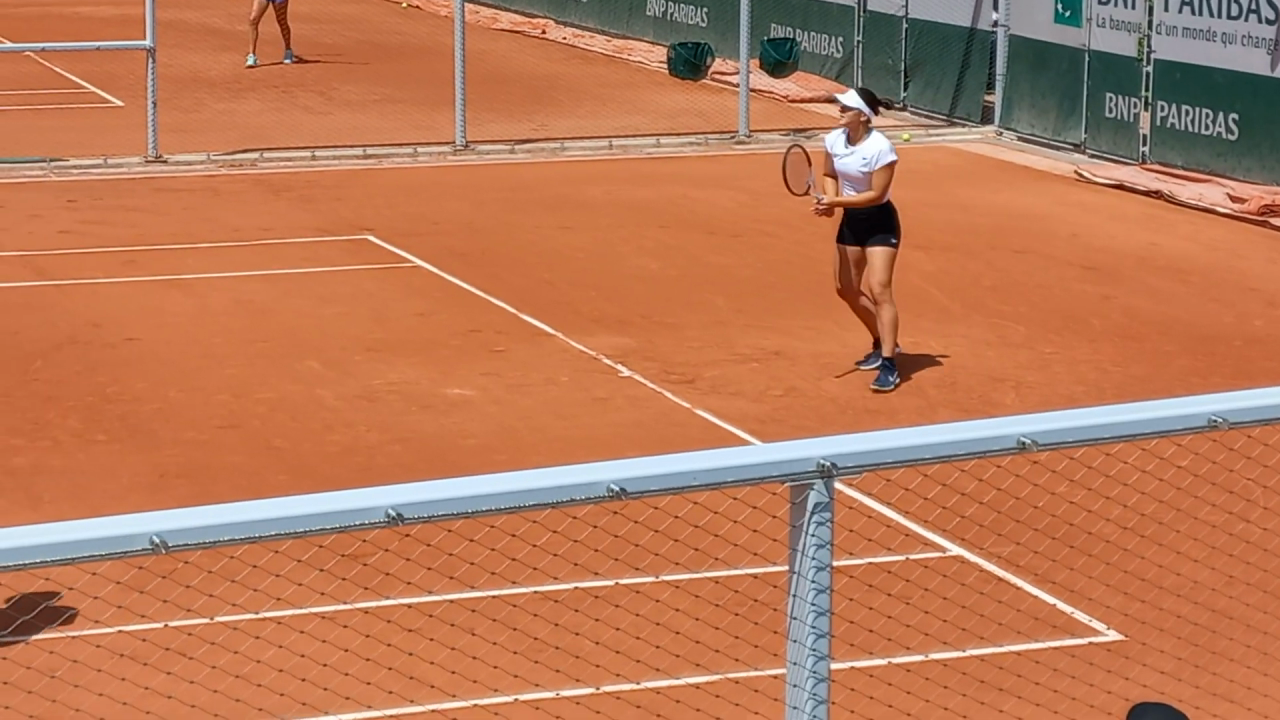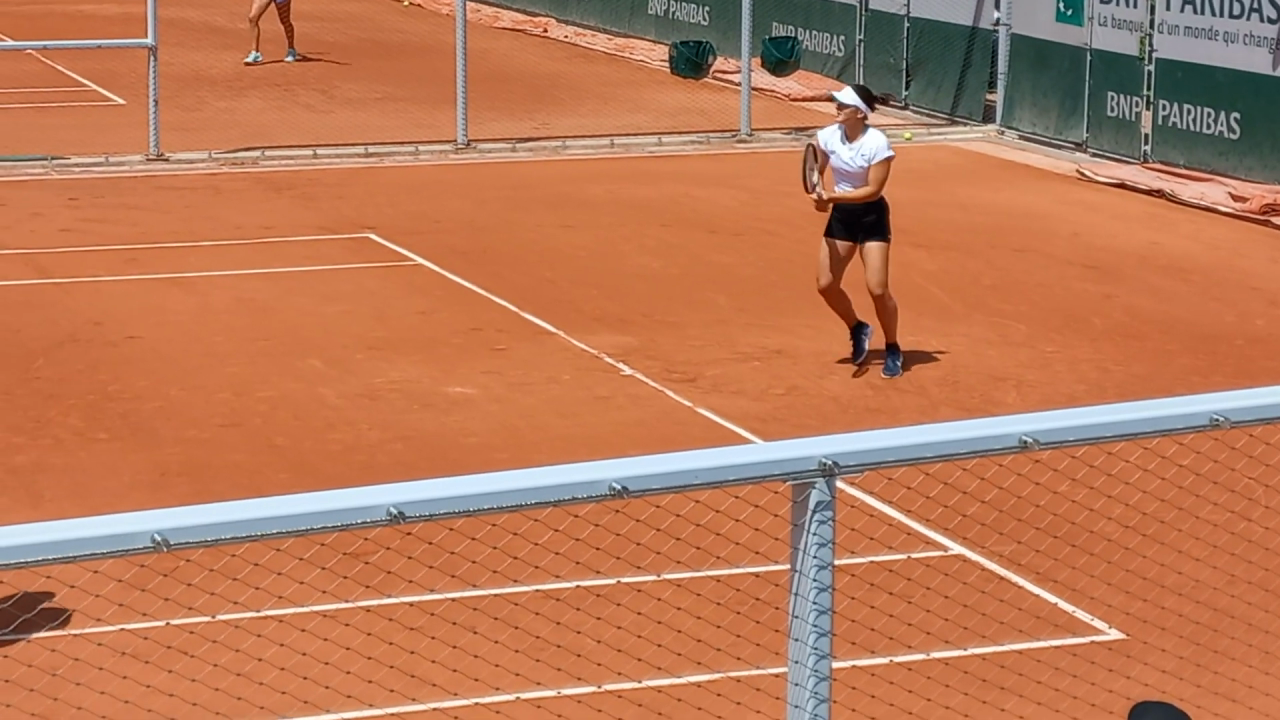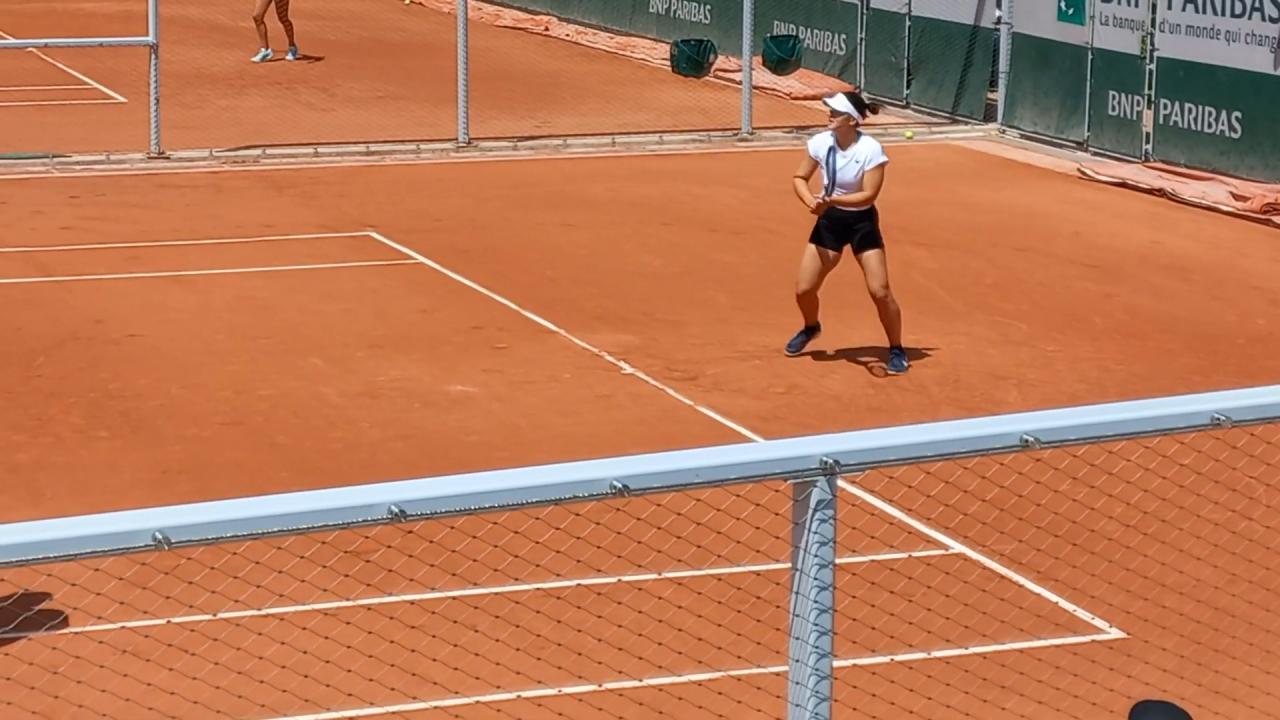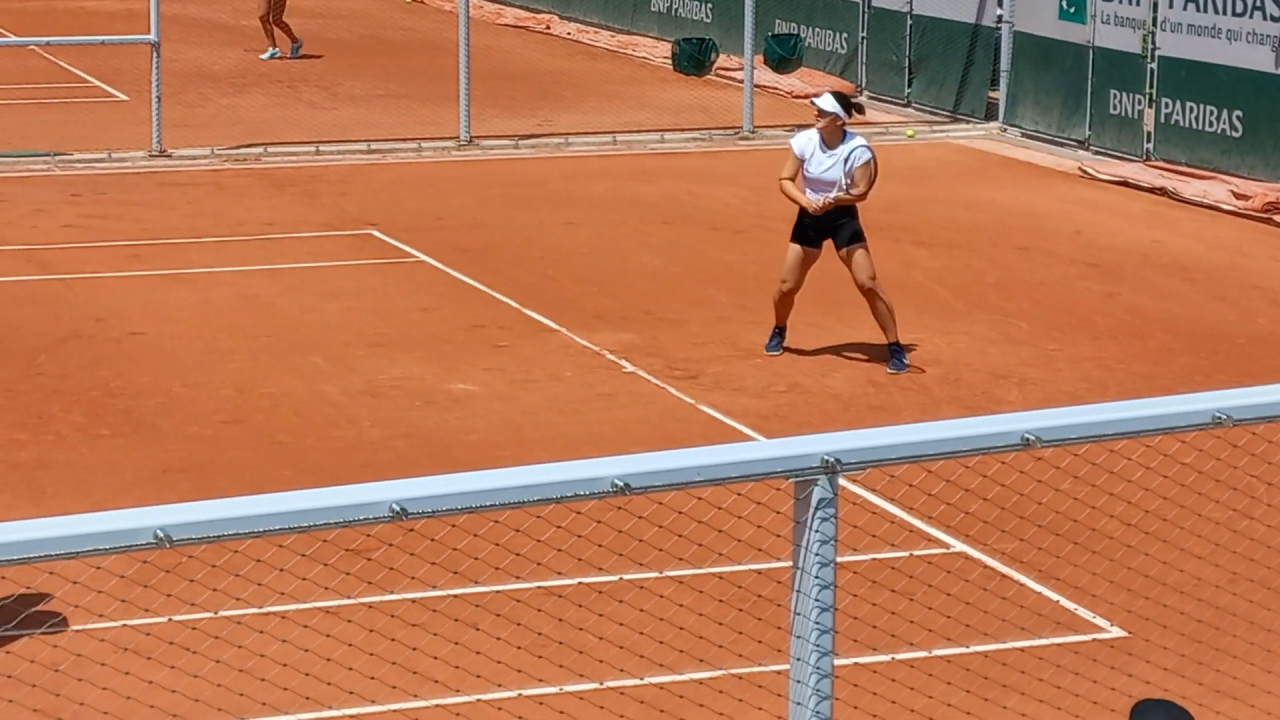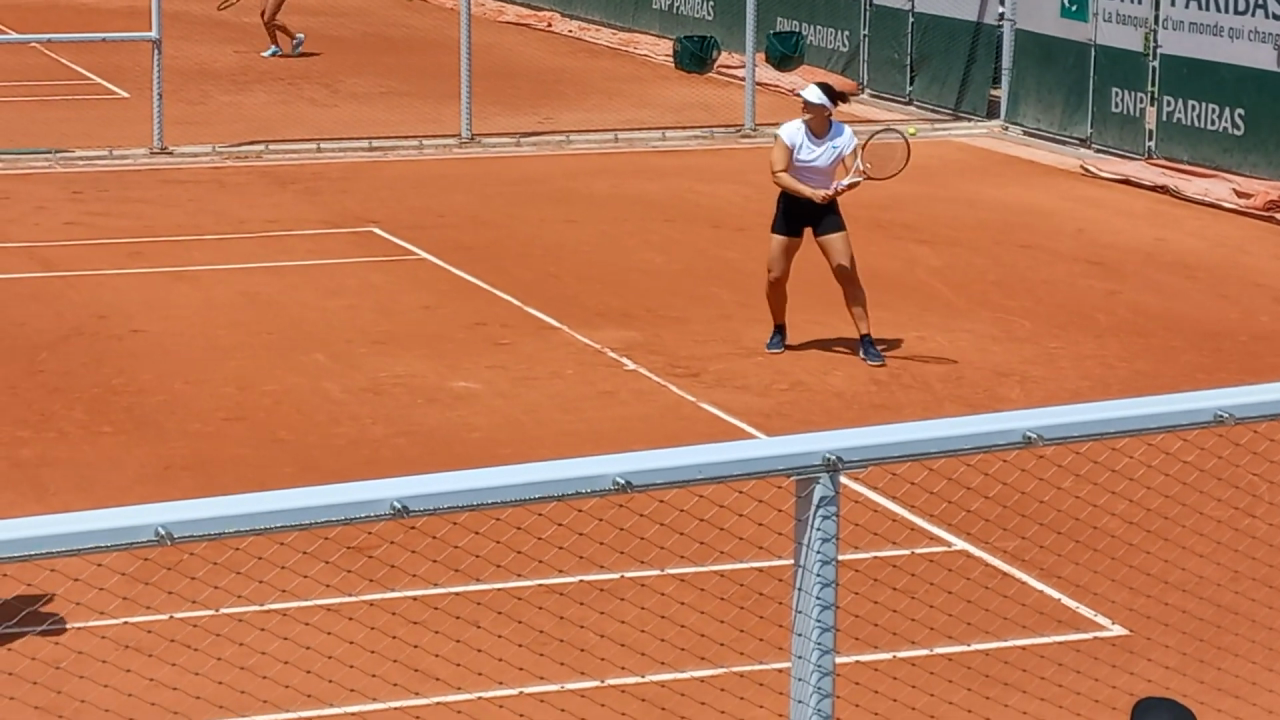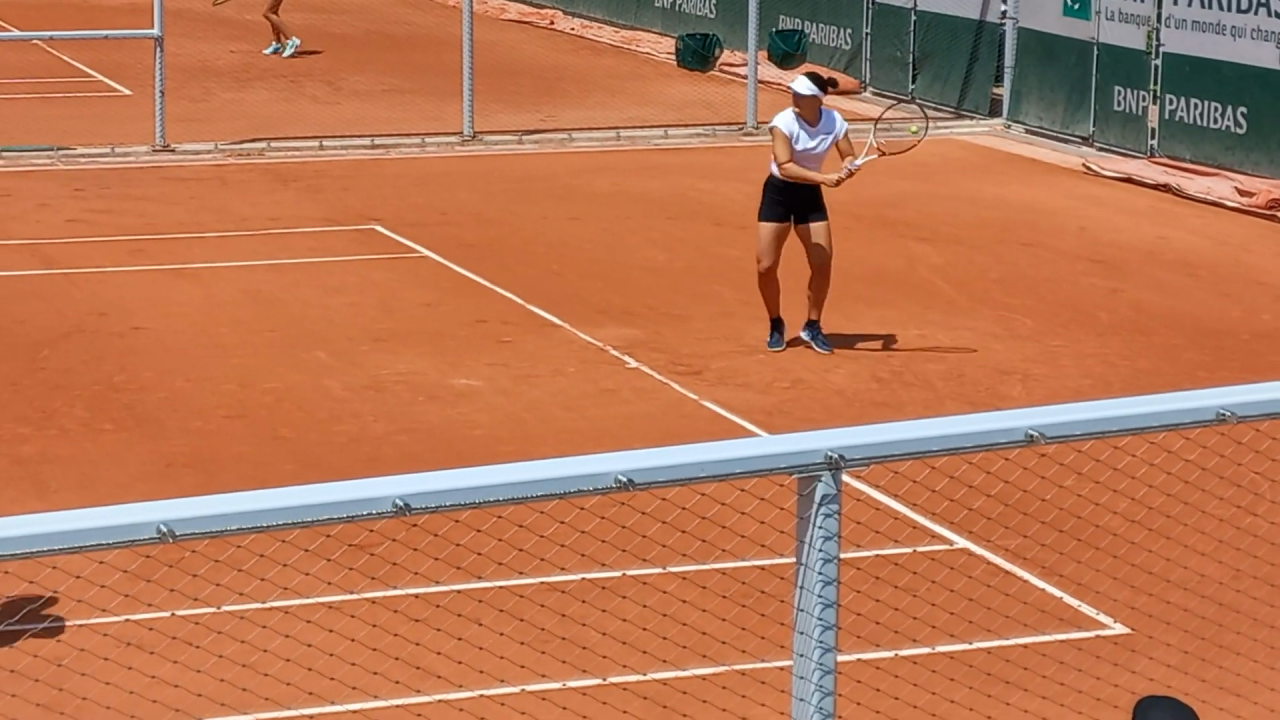
dt=0.1s
person 1, frame 1
left shoulder: (881, 147)
right shoulder: (833, 140)
left elbow: (877, 194)
left wrist: (838, 202)
right wrist: (828, 199)
left hip: (880, 222)
right hip: (851, 221)
left knee: (878, 290)
right knee: (847, 289)
left ankle: (890, 363)
right ankle: (883, 345)
person 1, frame 2
left shoulder: (878, 144)
right shoulder: (827, 136)
left elbow: (873, 190)
right elbow: (818, 170)
left wrist: (834, 197)
right wrist: (822, 195)
left hip: (871, 216)
right hip: (841, 215)
left knee: (877, 289)
right knee: (826, 284)
left ankle: (892, 349)
right ankle: (858, 329)
person 1, frame 3
left shoulder: (872, 151)
right shoulder: (819, 143)
left elbow: (868, 196)
right elbow: (799, 178)
left wrist: (835, 202)
right wrist: (812, 201)
left hip: (862, 223)
right hip: (829, 222)
left knee: (880, 292)
right knee: (804, 289)
left ankle: (896, 349)
right ankle: (810, 328)
person 1, frame 4
left shoulder: (858, 147)
right shoulder: (803, 141)
left elbow: (861, 192)
right elbow: (785, 180)
left wrist: (836, 201)
right wrist: (806, 202)
left hip: (843, 219)
right hip: (810, 218)
left knee: (869, 284)
right knee: (787, 287)
left ankle: (895, 347)
right ankle: (779, 331)
person 1, frame 5
left shoulder: (844, 135)
right shoulder: (789, 132)
left elbow: (852, 177)
right elbow: (779, 175)
left wrist: (835, 191)
right wrist: (809, 193)
left hip: (826, 208)
right hip: (792, 205)
left knee: (847, 273)
right knee: (775, 277)
left ankle: (866, 340)
right ankle: (779, 330)
person 1, frame 6
left shoulder: (834, 121)
right shoulder: (783, 122)
left elbow: (850, 157)
right elbow: (785, 167)
left wrist: (847, 169)
right wrist: (823, 178)
left hip: (810, 196)
right hip: (778, 192)
left knee: (821, 264)
right knee: (766, 267)
left ankle: (813, 327)
right ankle: (776, 324)
